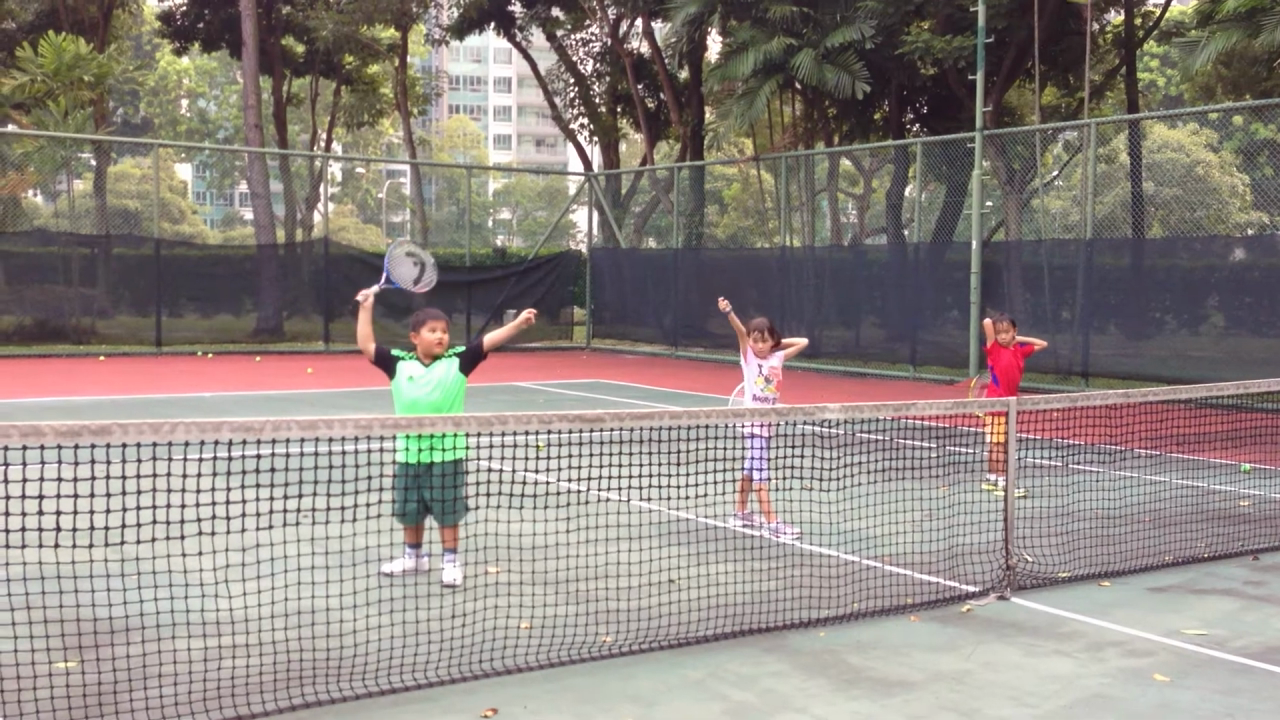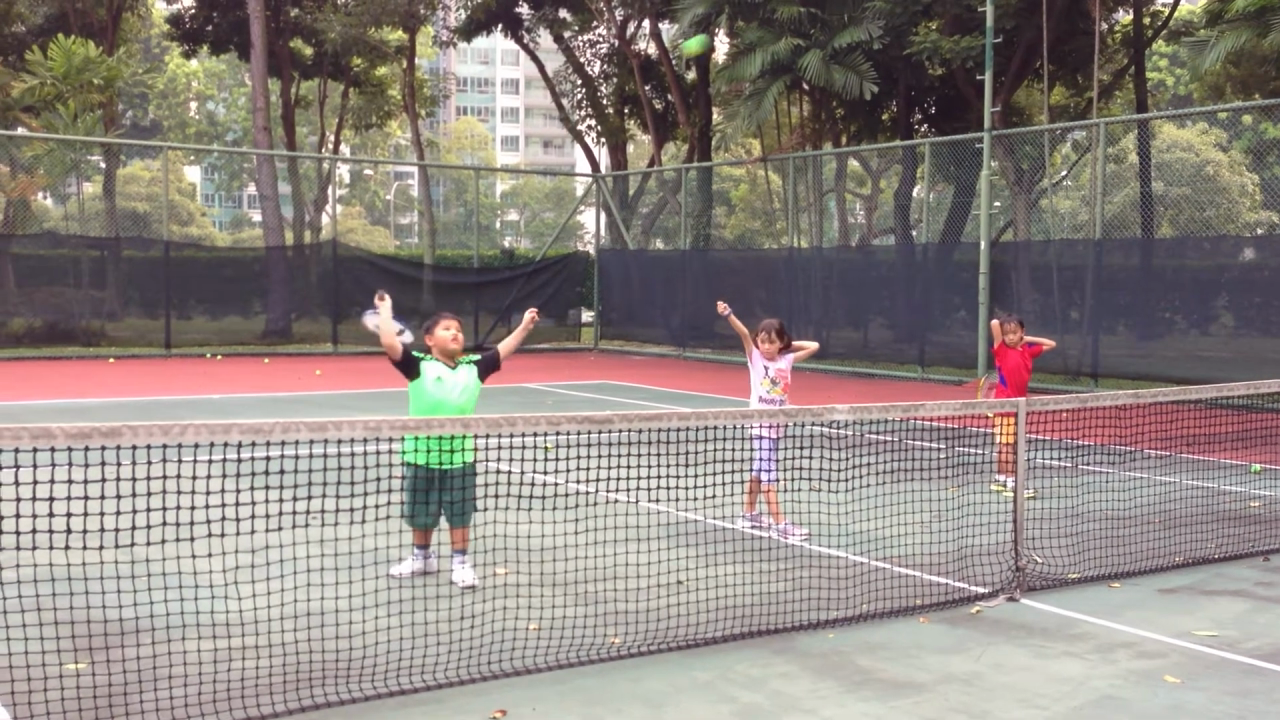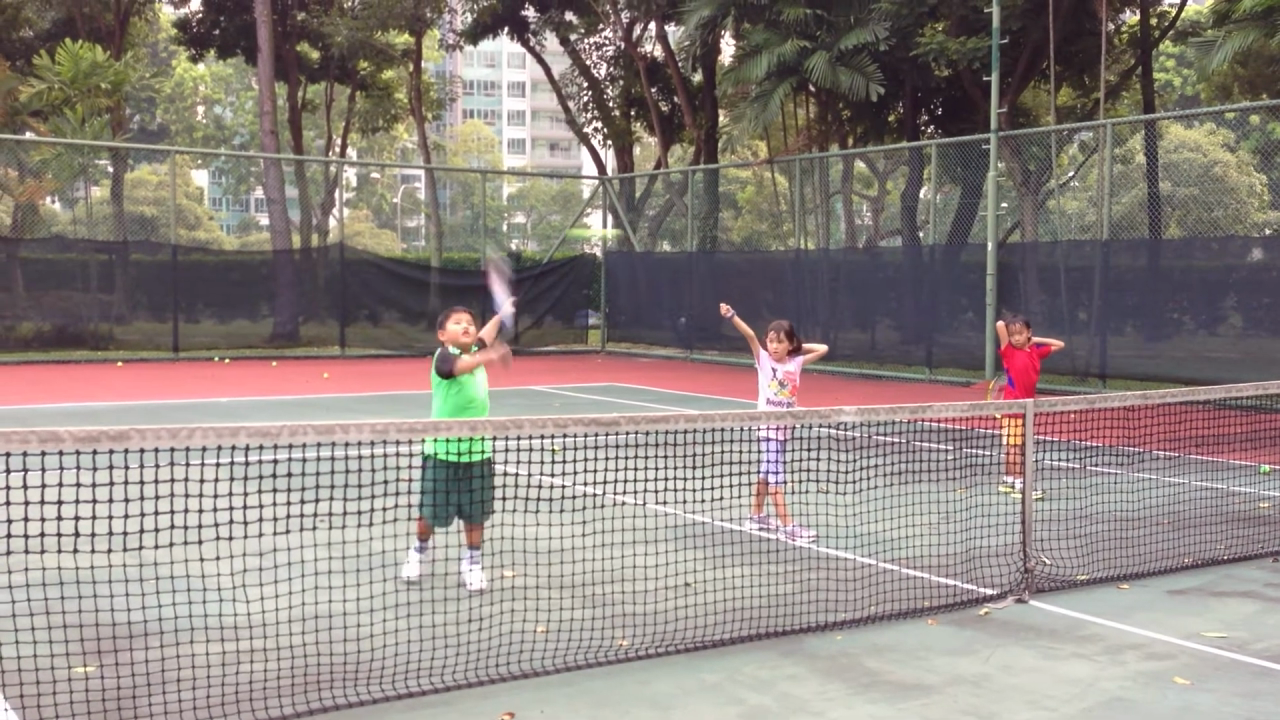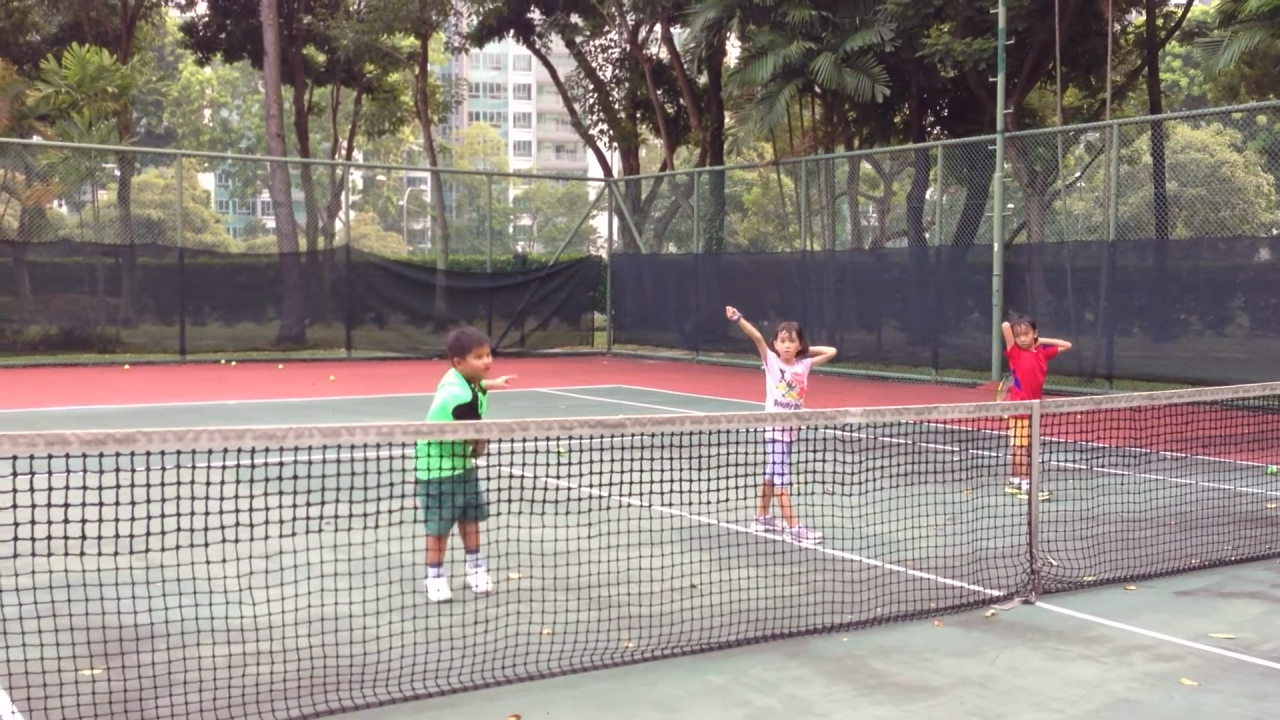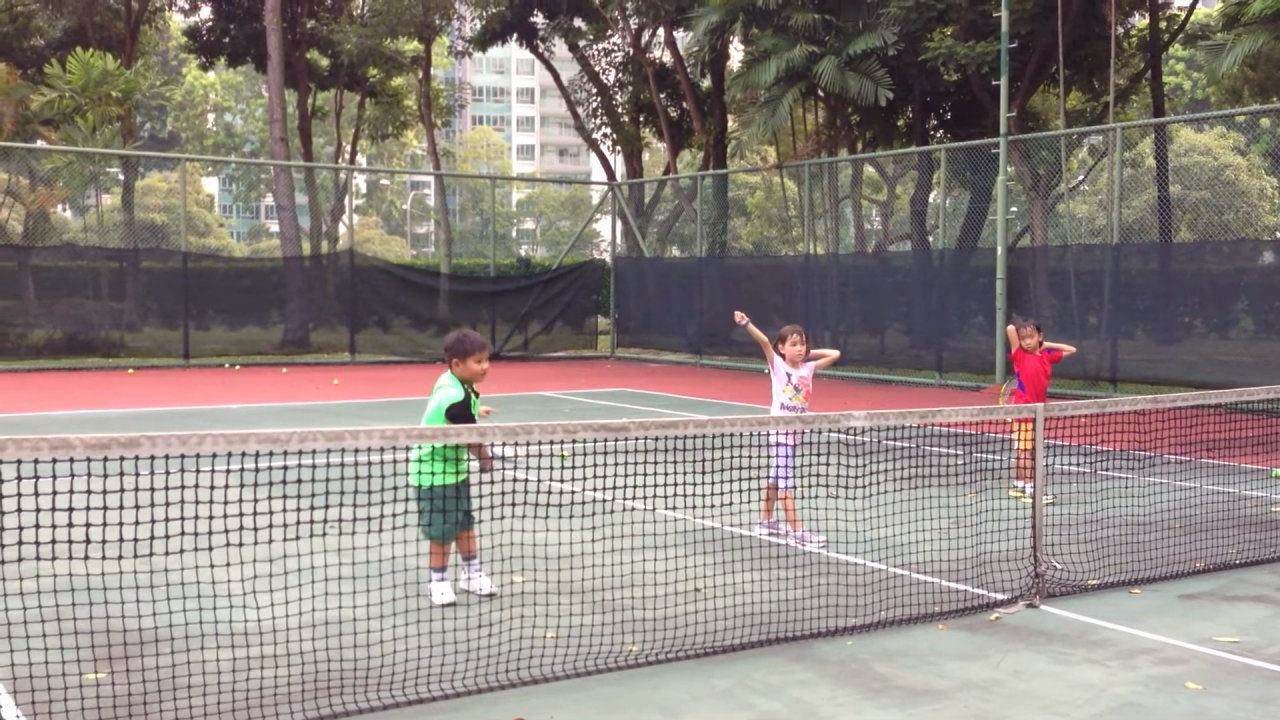
dt=0.3s
person 1, frame 1
left shoulder: (458, 361)
right shoulder: (399, 363)
left elbow: (489, 340)
right elbow: (366, 345)
left wrist: (518, 323)
right wrist: (365, 308)
left hip: (446, 452)
right hip: (409, 452)
left knee: (448, 511)
right knee: (410, 510)
left ankle: (451, 562)
right ankle: (414, 556)
person 1, frame 2
left shoulder: (473, 367)
right shoulder: (419, 366)
left elbow: (502, 351)
right elbow: (390, 345)
left wrist: (525, 325)
right wrist: (385, 312)
left hip: (460, 455)
right hip: (423, 454)
left knee: (460, 514)
right knee: (420, 514)
left ankle: (461, 564)
right ankle: (422, 558)
person 1, frame 3
left shoulder: (474, 355)
right shoulder: (445, 357)
left elbow: (484, 340)
right elbow: (460, 366)
left wrist: (499, 316)
right wrist: (488, 355)
left hip: (477, 448)
right hip: (444, 448)
left knee: (476, 513)
right knee: (433, 509)
left ankle: (472, 564)
right ankle: (420, 550)
person 1, frame 4
left shoulder: (460, 376)
right shoulder: (465, 399)
right elbow: (477, 437)
left wrist: (489, 383)
right wrist: (478, 451)
left hip: (458, 459)
right hip: (437, 461)
left knee: (471, 515)
right knee: (440, 522)
left ankle: (474, 568)
right ankle: (435, 576)
person 1, frame 5
left shoulder: (452, 380)
right shoulder: (459, 400)
left wrist: (475, 410)
right wrist: (485, 458)
left hip: (453, 466)
right hip: (435, 470)
left knee: (464, 522)
right knee: (442, 529)
left ankle: (472, 572)
right ankle: (438, 581)
person 2, frame 1
left shoulder: (777, 358)
right shoulder: (748, 357)
left elbow: (803, 342)
right elbow: (740, 332)
left wrist: (776, 343)
right wrist: (728, 312)
left hip: (768, 422)
right hip: (754, 422)
left knee: (750, 470)
right knee: (760, 474)
left ankle: (740, 514)
right ankle: (771, 523)
person 2, frame 2
left shoulder: (787, 360)
right shoulder: (755, 358)
left elbow: (814, 346)
right elbow: (744, 334)
left wrist: (790, 344)
right wrist: (728, 314)
left hip: (776, 423)
right hip: (761, 424)
left knee: (758, 471)
right knee: (768, 474)
left ankle: (748, 514)
right ankle: (779, 524)
person 2, frame 3
left shoulder: (795, 363)
right shoulder: (763, 360)
left elbow: (823, 349)
right elbow: (750, 335)
left wrist: (799, 347)
right wrist: (731, 316)
left hip: (785, 425)
right hip: (769, 426)
left knee: (766, 473)
right knee: (776, 476)
left ankle: (756, 517)
right ankle: (786, 526)
person 2, frame 4
left shoulder: (803, 365)
right shoulder: (772, 362)
left elbow: (831, 351)
right elbow: (757, 337)
left wrist: (806, 350)
right wrist: (737, 318)
left hip: (791, 427)
right hip: (775, 428)
left knee: (772, 474)
right knee: (781, 477)
left ankle: (762, 518)
right ankle: (792, 527)
person 2, frame 5
left shoulder: (807, 368)
right shoulder: (778, 365)
left elbow: (835, 354)
right elbow: (764, 342)
left wrist: (810, 352)
right wrist: (746, 323)
left hip: (794, 431)
right hip: (780, 431)
left knee: (776, 478)
right knee: (786, 481)
left ankle: (766, 522)
right ankle: (796, 531)
person 3, frame 1
left shoulder: (1019, 350)
right shoulder: (994, 349)
left elbow: (1043, 344)
right elbow: (987, 322)
left wrist: (1019, 339)
right wrist: (992, 327)
left knee: (996, 444)
right knee: (998, 444)
left ankle: (991, 478)
right ankle: (1002, 482)
person 3, frame 2
left shoulder: (1028, 351)
right shoulder: (1001, 350)
left elbow: (1051, 344)
right elbow: (994, 323)
left wrist: (1028, 339)
right wrist: (999, 324)
left knee: (1006, 445)
right knee: (1007, 444)
left ankle: (1000, 479)
right ankle: (1011, 483)
person 3, frame 3
left shoulder: (1036, 351)
right shoulder: (1009, 351)
left elbow: (1060, 344)
right elbow: (999, 324)
left wrist: (1036, 340)
right wrist: (1005, 324)
left knee: (1013, 446)
right knee: (1015, 446)
left ankle: (1009, 481)
right ankle: (1019, 484)
person 3, frame 4
left shoulder: (1043, 352)
right shoulder: (1015, 352)
left elbow: (1067, 345)
right elbow: (1005, 326)
left wrist: (1042, 340)
right wrist: (1010, 326)
left knee: (1020, 447)
right knee: (1022, 447)
left ankle: (1015, 482)
right ankle: (1025, 486)
person 3, frame 5
left shoulder: (1047, 355)
right shoulder: (1019, 355)
left elbow: (1071, 350)
right elbow: (1010, 329)
left wrist: (1047, 344)
right wrist: (1015, 329)
left knee: (1023, 450)
right knee: (1025, 450)
left ankle: (1019, 485)
right ankle: (1029, 489)
